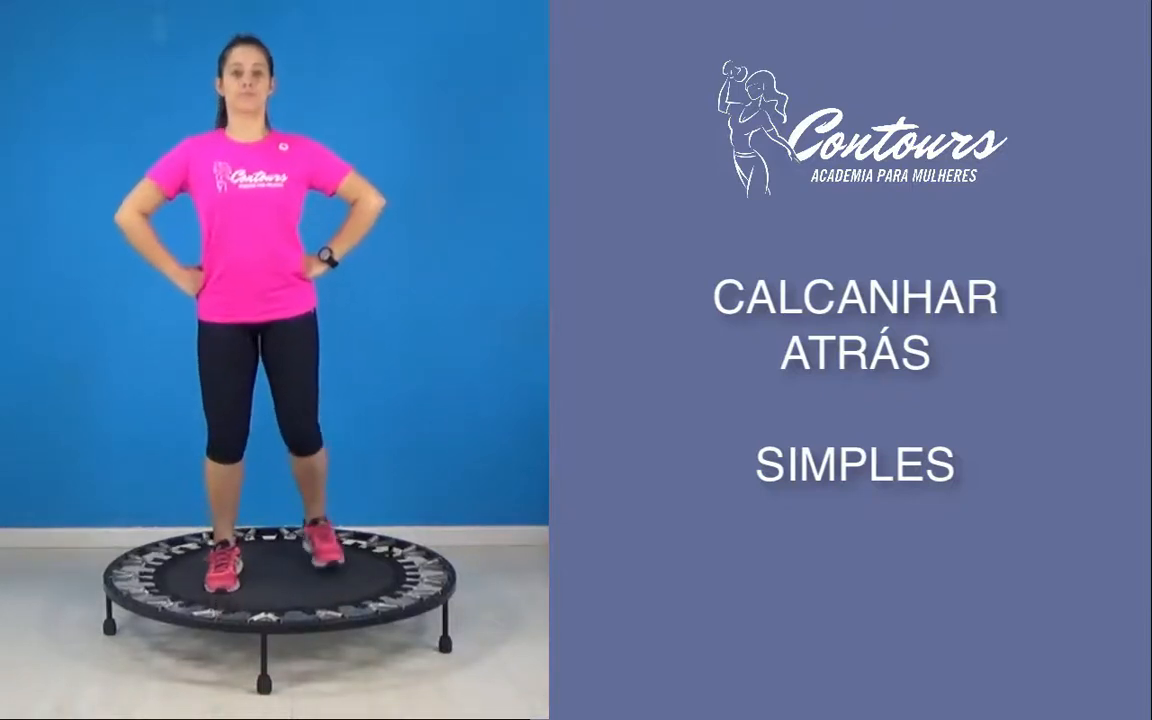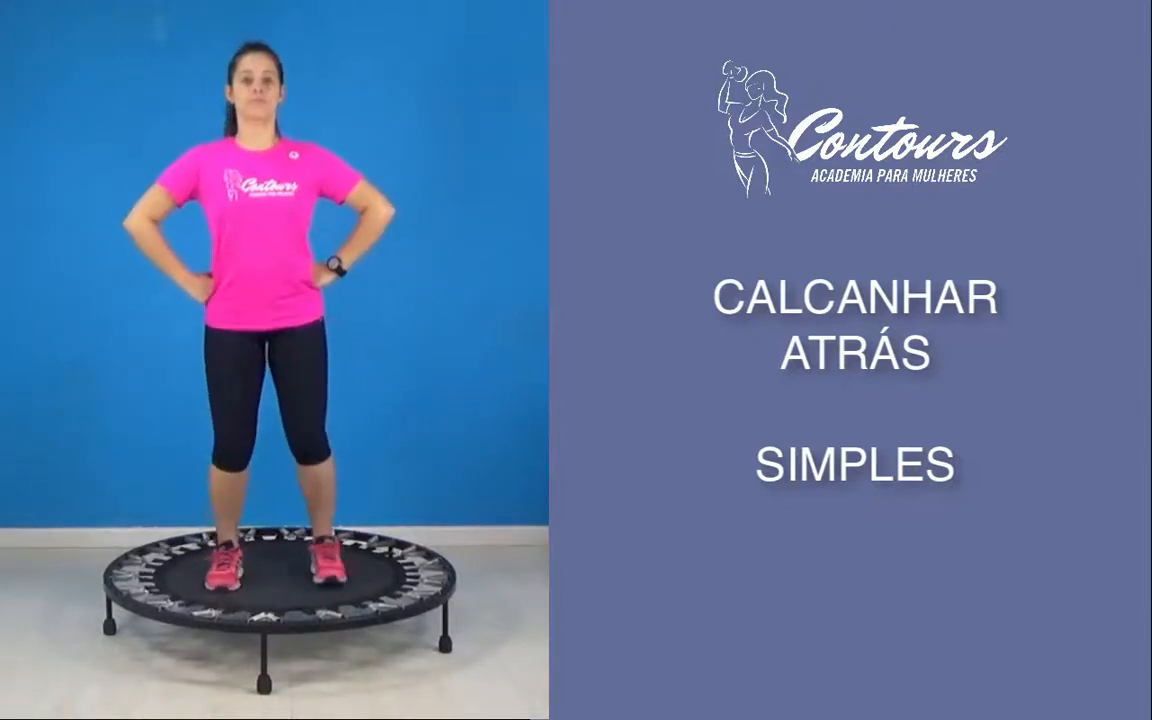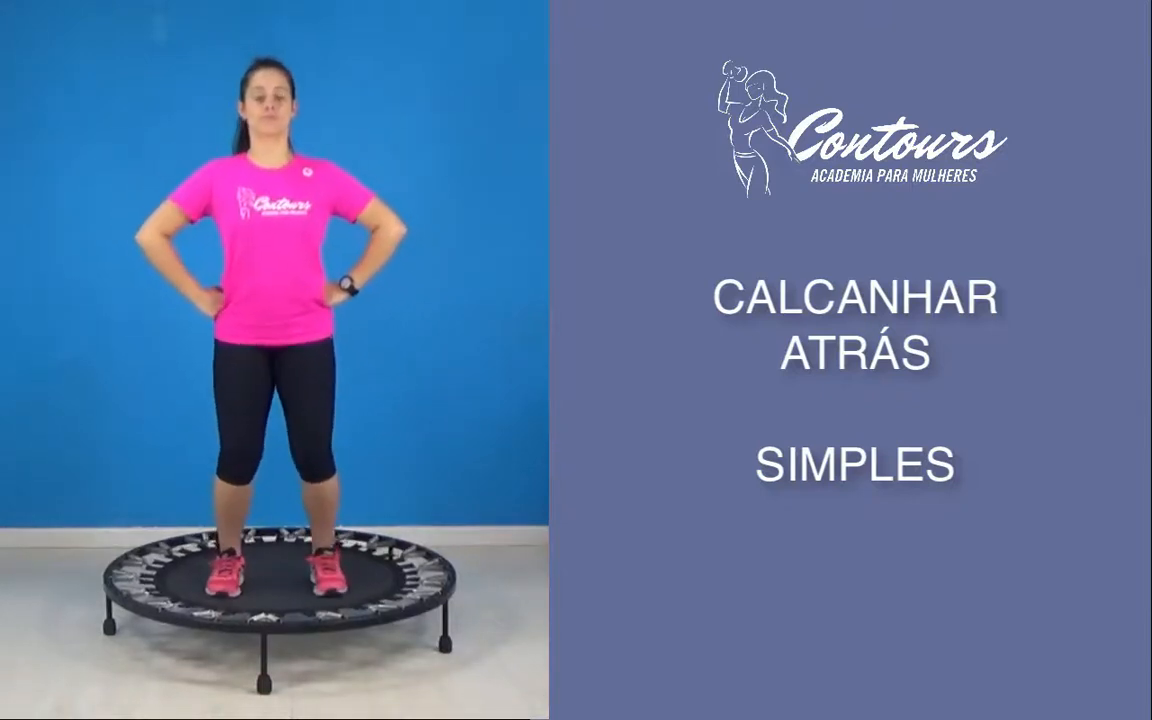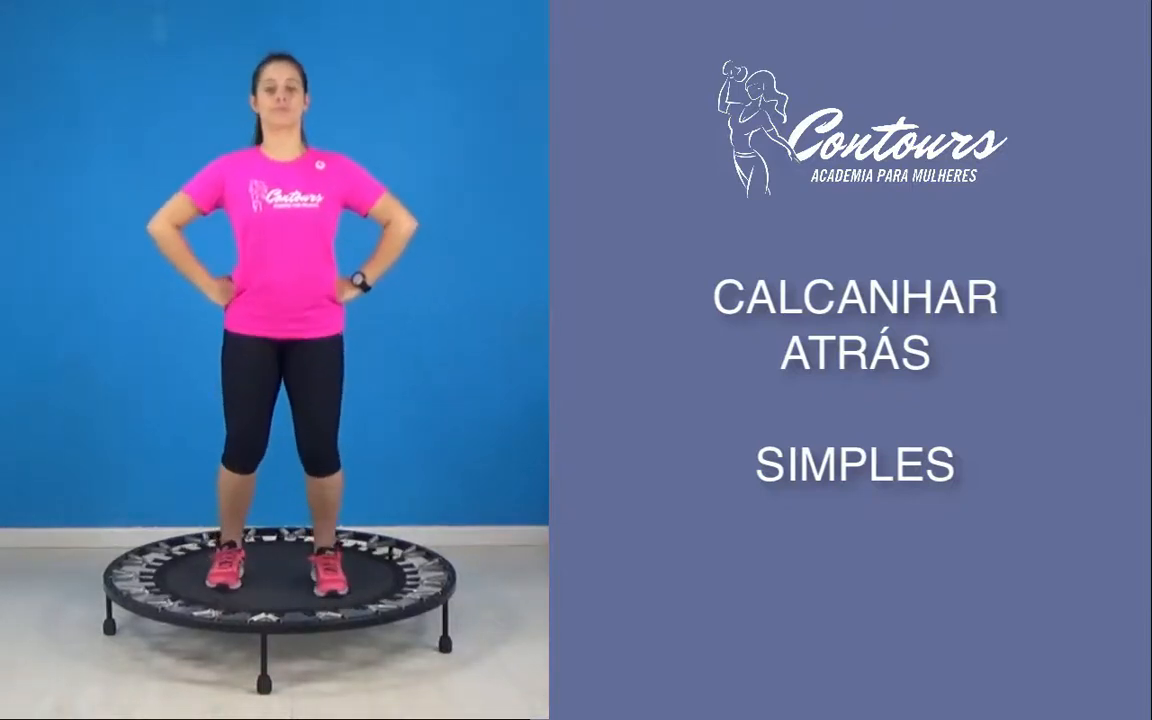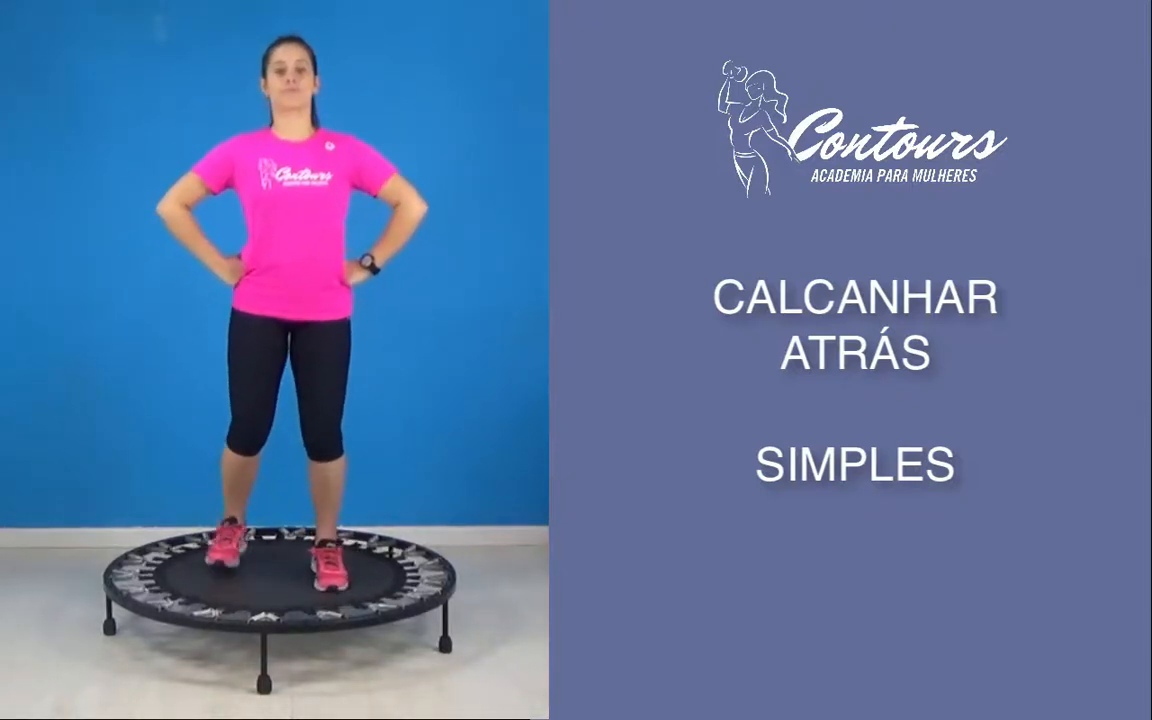
dt=0.1s
person 1, frame 1
left shoulder: (301, 152)
right shoulder: (194, 153)
left elbow: (370, 200)
right elbow: (129, 214)
left wrist: (327, 260)
right wrist: (180, 275)
left hip: (291, 314)
right hip: (222, 318)
left knee: (301, 430)
right knee: (225, 437)
left ankle: (318, 525)
right ankle: (224, 548)
person 1, frame 2
left shoulder: (311, 160)
right shoulder: (204, 160)
left elbow: (379, 210)
right elbow: (139, 221)
left wrist: (335, 267)
right wrist: (190, 281)
left hip: (299, 323)
right hip: (230, 325)
left knee: (309, 440)
right knee: (232, 444)
left ankle: (325, 543)
right ankle: (227, 549)
person 1, frame 3
left shoulder: (323, 177)
right shoulder: (217, 176)
left elbow: (391, 228)
right elbow: (151, 234)
left wrist: (347, 286)
right wrist: (200, 296)
left hip: (308, 340)
right hip: (239, 340)
left knee: (314, 456)
right knee: (238, 456)
left ankle: (324, 553)
right ankle: (228, 554)
person 1, frame 4
left shoulder: (337, 171)
right shoulder: (229, 169)
left elbow: (402, 224)
right elbow: (162, 226)
left wrist: (359, 282)
right wrist: (211, 286)
left hip: (318, 333)
right hip: (249, 333)
left knee: (320, 450)
right knee: (243, 447)
left ankle: (327, 550)
right ankle: (229, 549)
person 1, frame 5
left shoulder: (347, 152)
right shoulder: (239, 151)
left elbow: (413, 205)
right elbow: (172, 205)
left wrist: (368, 265)
right wrist: (221, 265)
left hip: (326, 316)
right hip: (256, 313)
left knee: (324, 435)
right knee: (248, 429)
left ankle: (327, 545)
right ankle: (231, 525)
